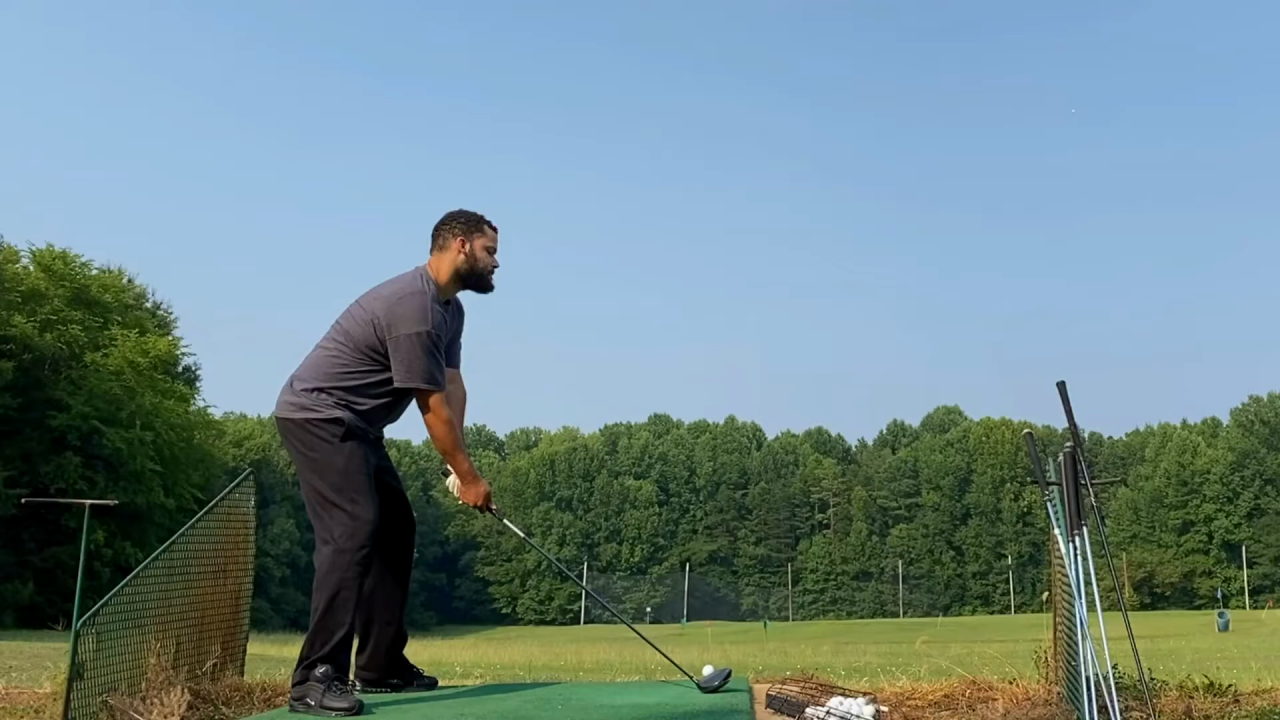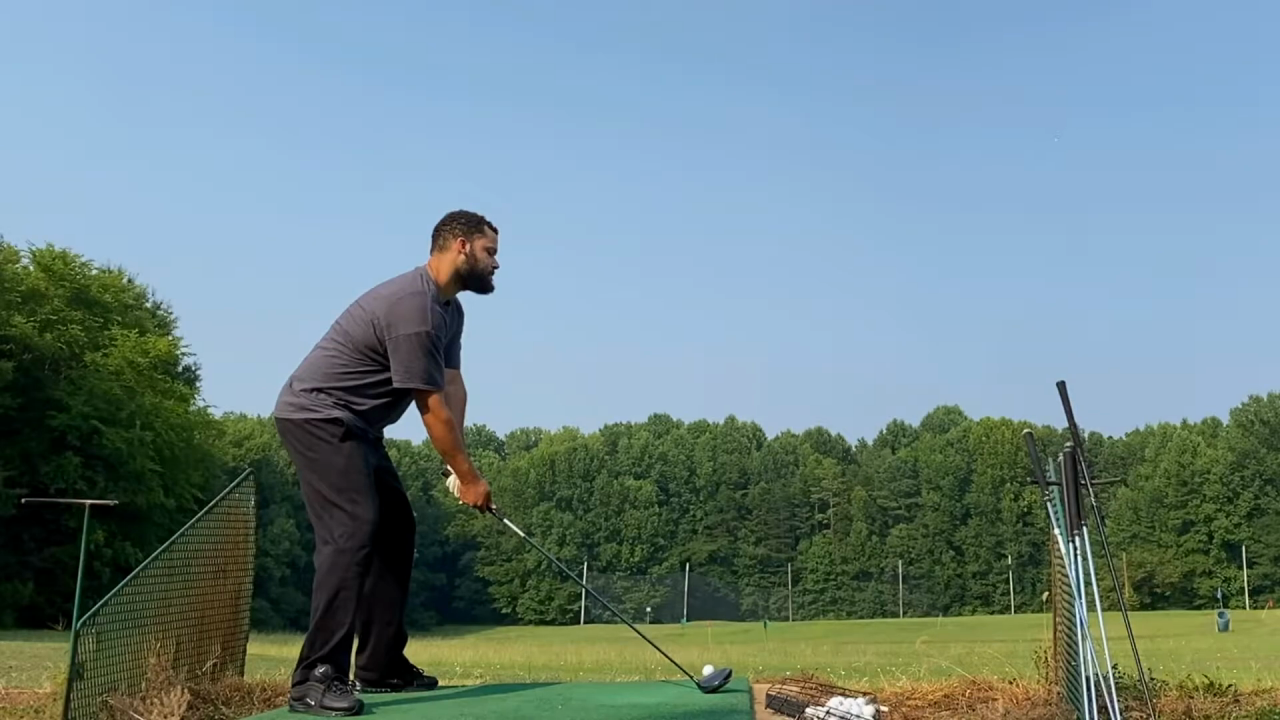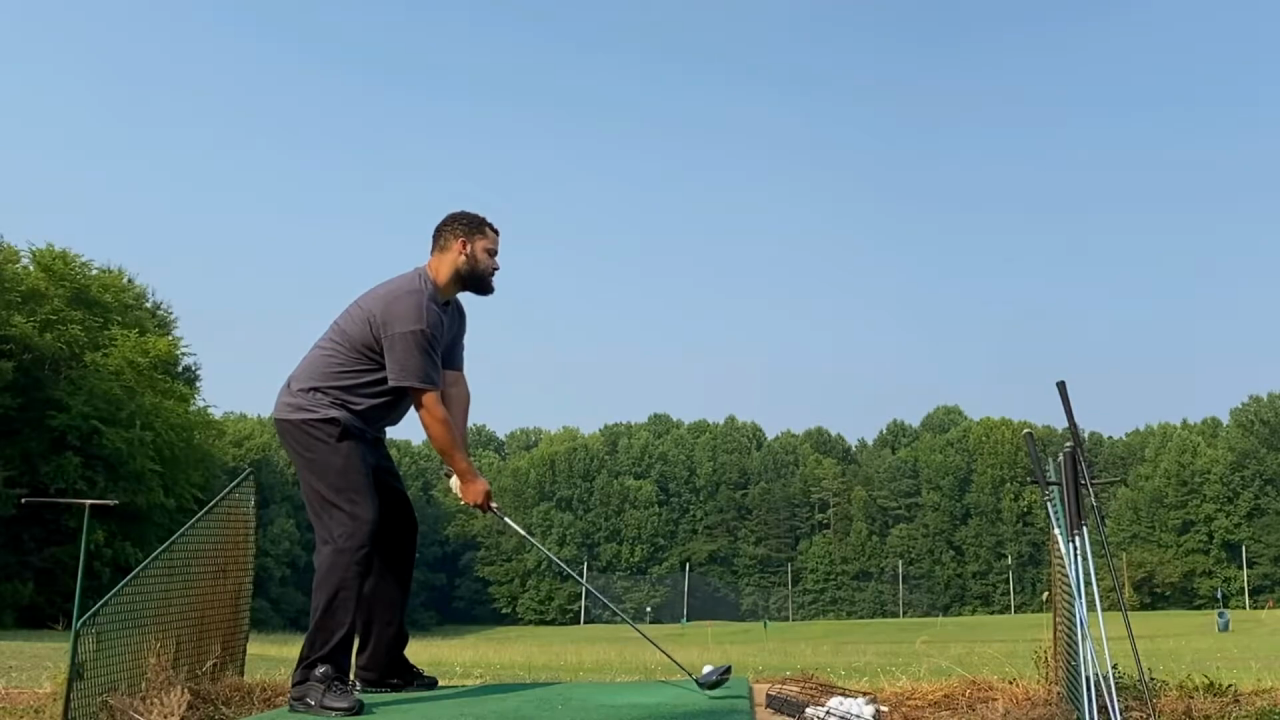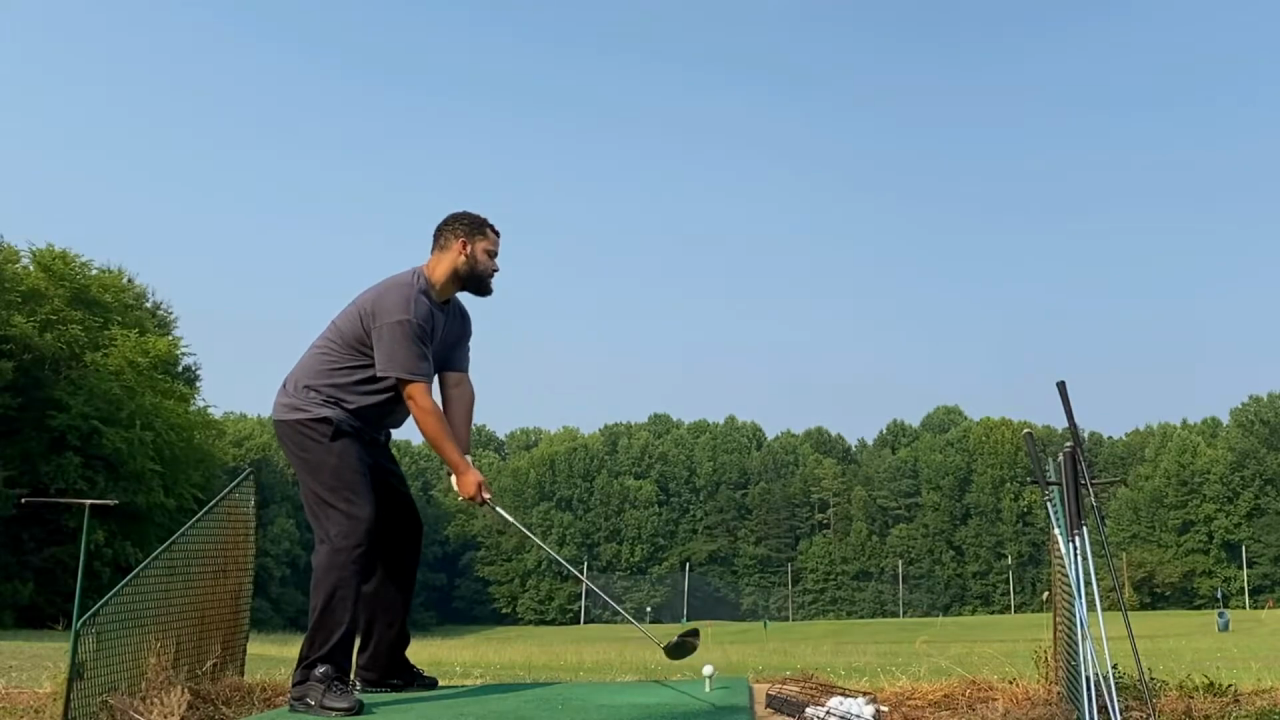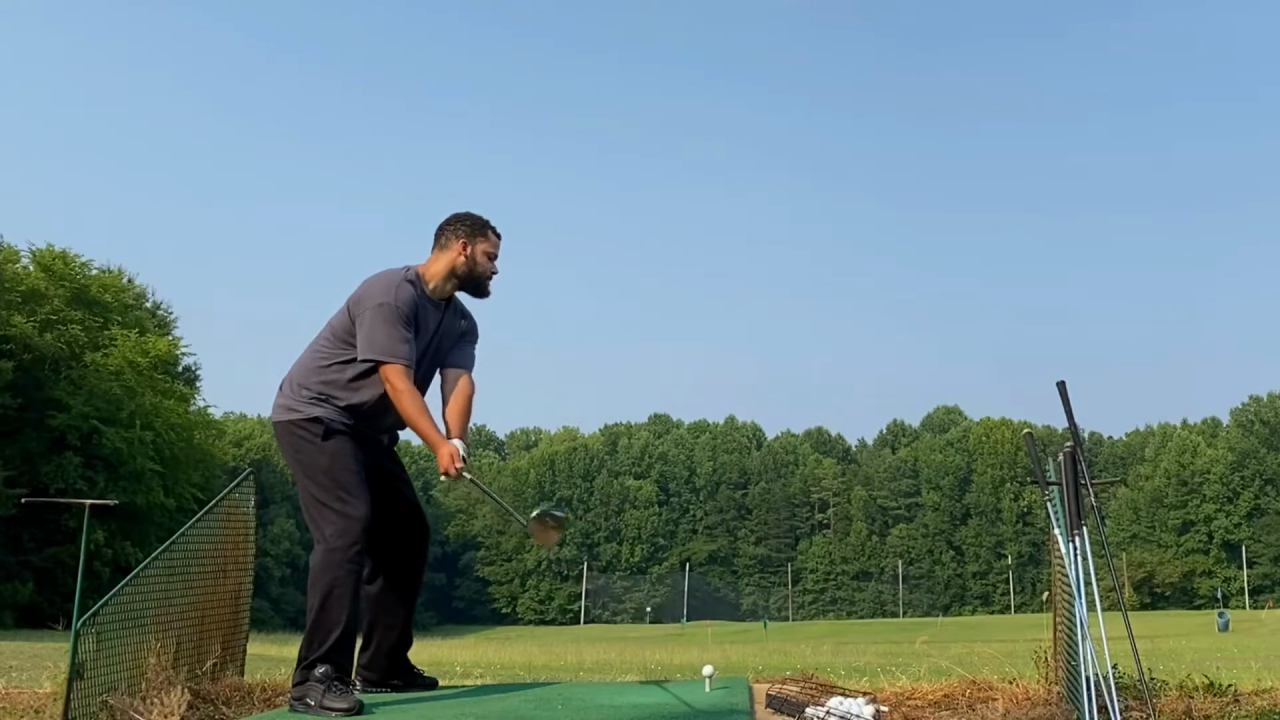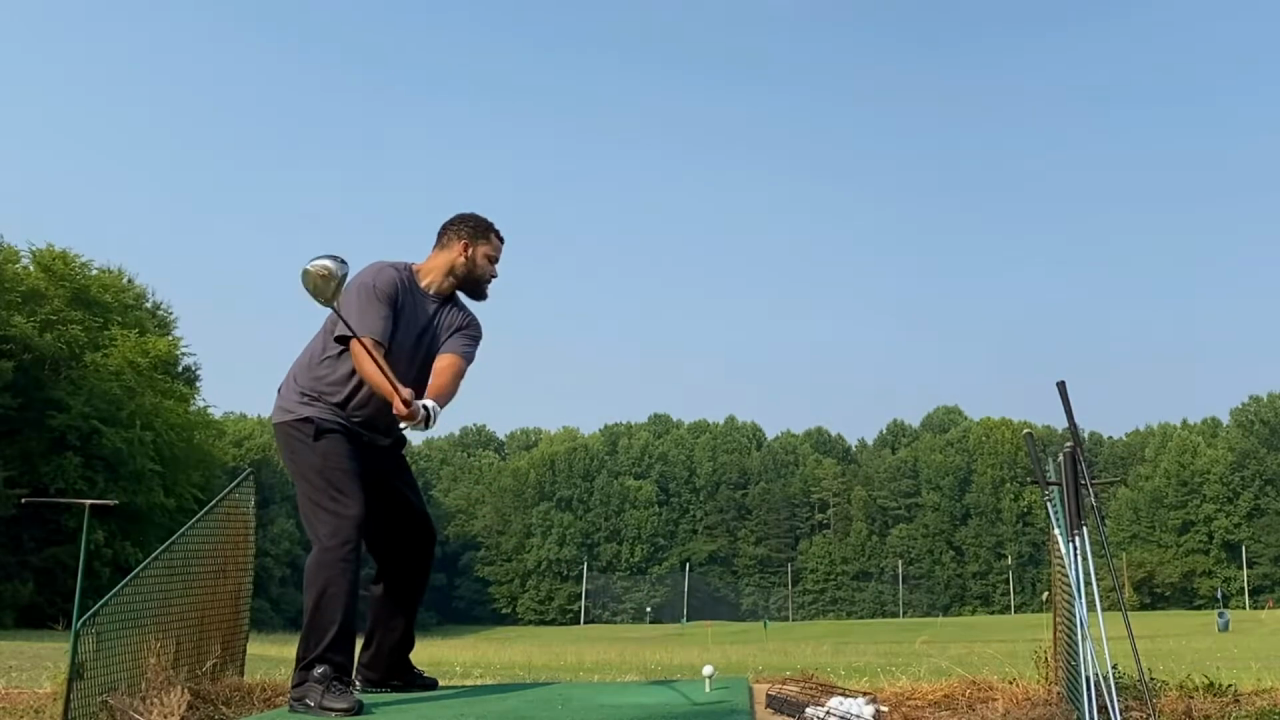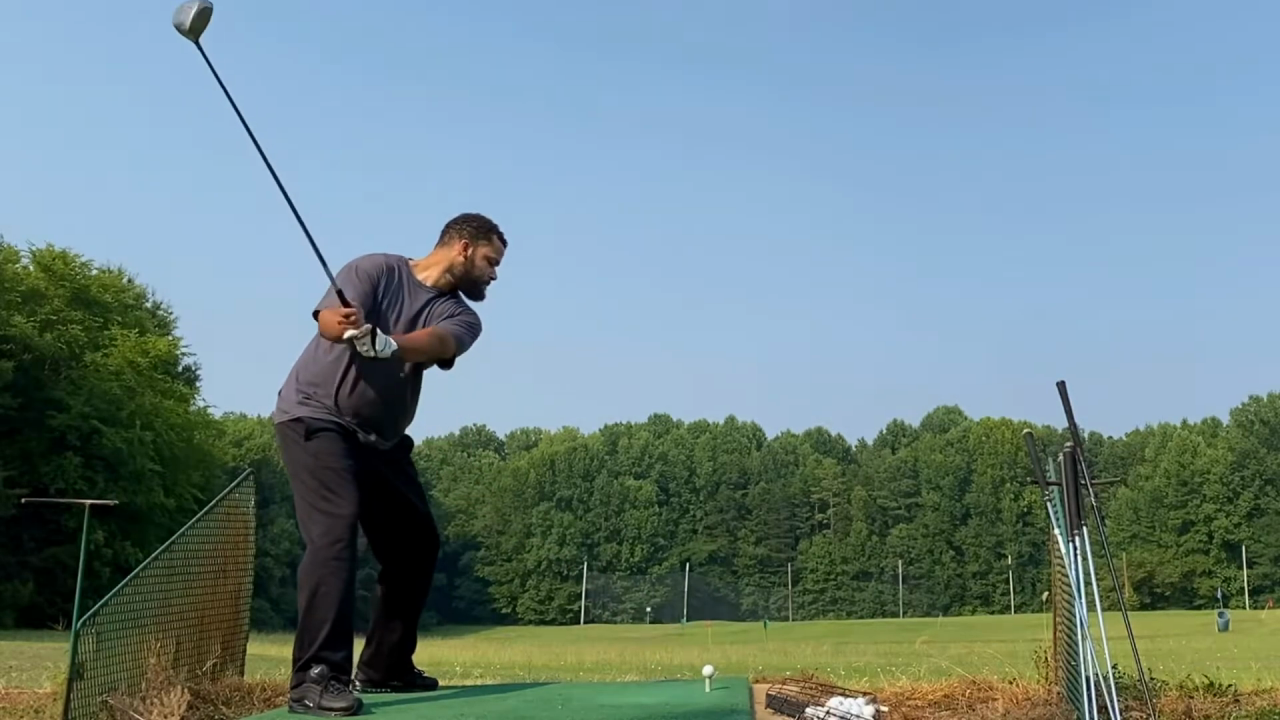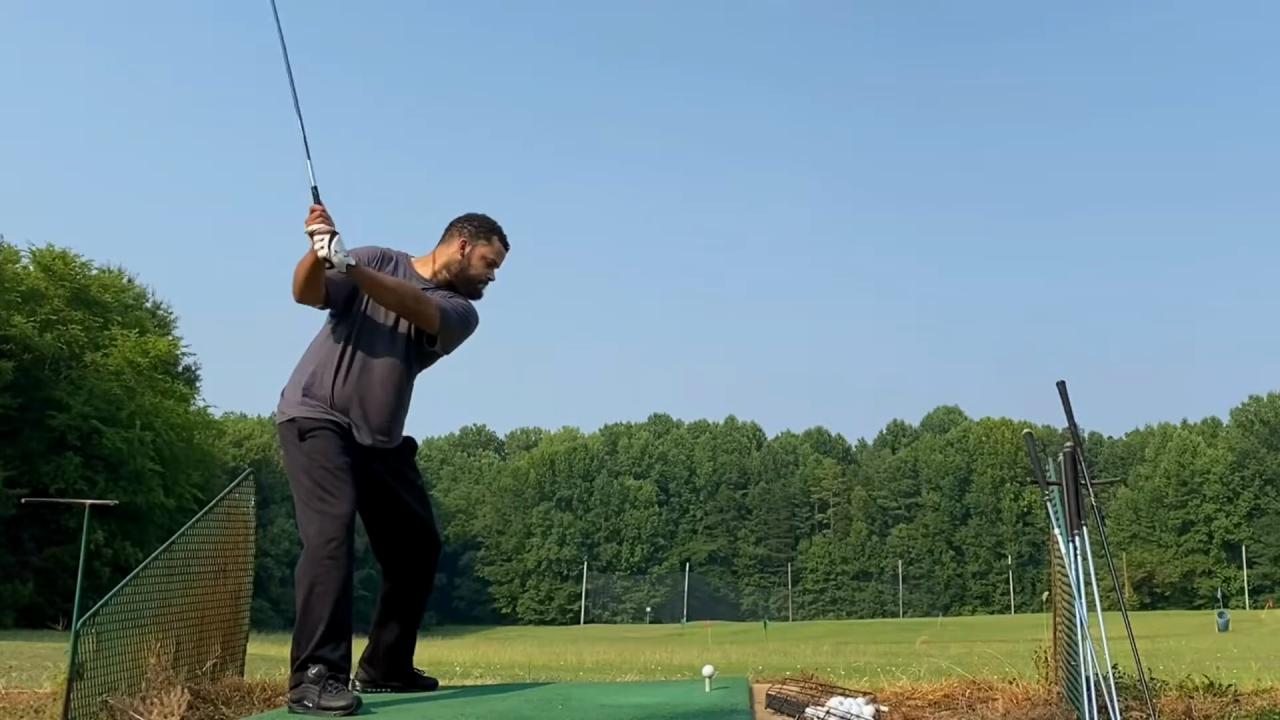
dt=0.5s
person 1, frame 1
left shoulder: (449, 308)
right shoulder: (413, 307)
left elbow: (453, 388)
right elbow: (434, 408)
left wrist: (459, 468)
right wrist: (468, 476)
left hip: (355, 425)
right hip: (318, 417)
left knee: (395, 528)
right knee: (353, 531)
left ankle: (380, 664)
right ankle: (316, 677)
person 1, frame 2
left shoulder: (448, 308)
right shoulder: (413, 308)
left elbow: (453, 387)
right elbow: (434, 408)
left wrist: (458, 468)
right wrist: (469, 476)
left hip: (355, 425)
right hip: (318, 417)
left knee: (395, 528)
right knee: (353, 531)
left ankle: (380, 665)
right ankle: (316, 676)
person 1, frame 3
left shoulder: (450, 311)
right shoulder: (409, 307)
left elbow: (455, 389)
right elbow: (429, 407)
left wrist: (462, 467)
right wrist: (467, 476)
left hip: (357, 426)
right hip: (317, 417)
left knee: (396, 529)
right knee: (353, 531)
left ankle: (381, 664)
right ankle: (317, 677)
person 1, frame 4
left shoulder: (456, 317)
right shoulder: (402, 302)
left elbow: (457, 388)
right elbow: (418, 398)
left wrist: (464, 460)
right wrist: (460, 468)
left hip: (362, 428)
right hip: (316, 417)
left knee: (401, 531)
right knee: (351, 530)
left ankle: (381, 665)
right ankle: (317, 676)
person 1, frame 5
left shoulder: (461, 322)
right shoulder: (392, 291)
left elbow: (459, 382)
right elbow: (397, 380)
left wrist: (456, 442)
right wrist: (438, 444)
left hip: (367, 430)
right hip: (314, 417)
left knee: (406, 535)
right knee: (347, 529)
left ankle: (382, 665)
right ankle: (317, 676)
person 1, frame 6
left shoulder: (463, 324)
right shoulder: (383, 280)
left elbow: (448, 371)
right elbow: (364, 351)
left wrist: (428, 406)
right wrist: (394, 394)
left hip: (375, 435)
right hip: (314, 418)
left knee: (413, 540)
right knee: (342, 529)
left ankle: (383, 666)
right ankle: (317, 677)
person 1, frame 7
left shoulder: (462, 317)
right shoulder: (376, 270)
left elbow: (432, 344)
right elbow: (329, 320)
left wrist: (387, 344)
right wrist: (344, 325)
left hip: (380, 437)
right hip: (315, 418)
left knee: (417, 543)
right knee: (335, 529)
left ankle: (383, 665)
right ankle: (315, 677)
person 1, frame 8
left shoulder: (461, 314)
right shoulder: (374, 261)
left elbow: (411, 306)
right elbow: (306, 293)
left wrist: (346, 263)
right wrist: (318, 252)
left hip: (381, 438)
right hip: (315, 419)
left knee: (418, 546)
right knee: (332, 529)
left ankle: (384, 666)
right ankle: (314, 678)
